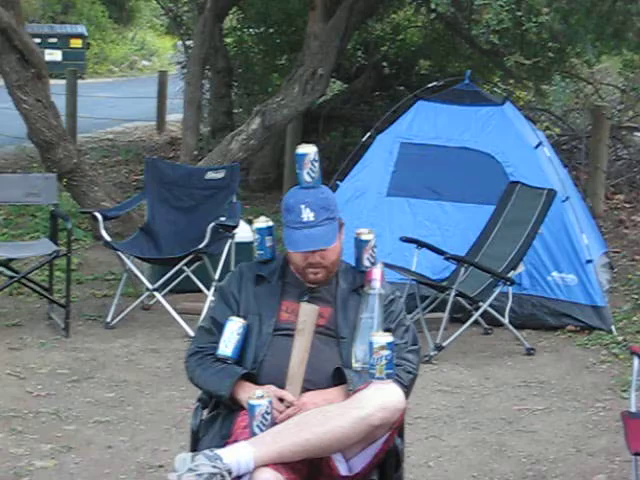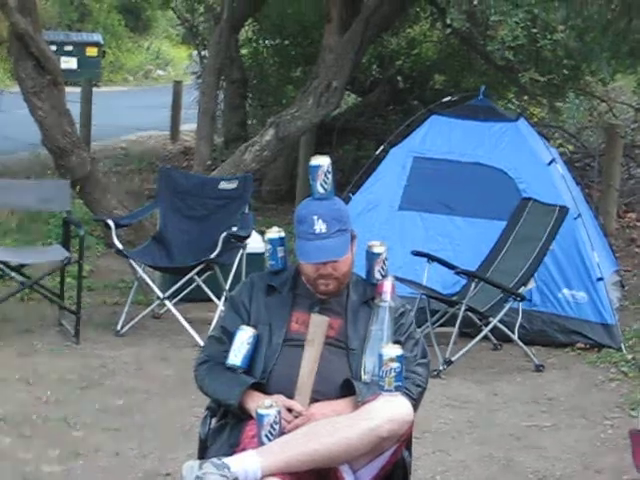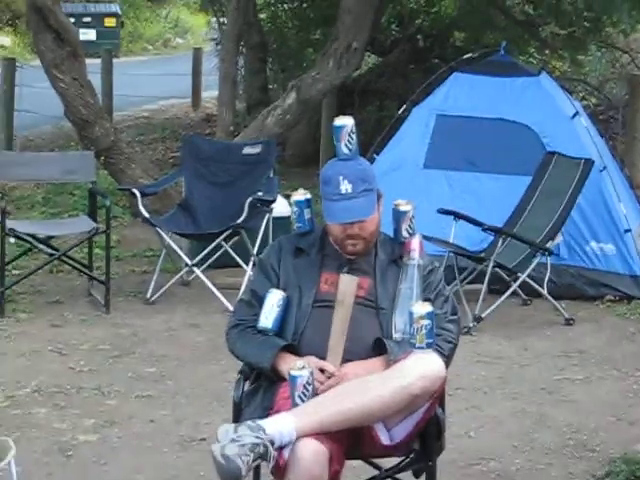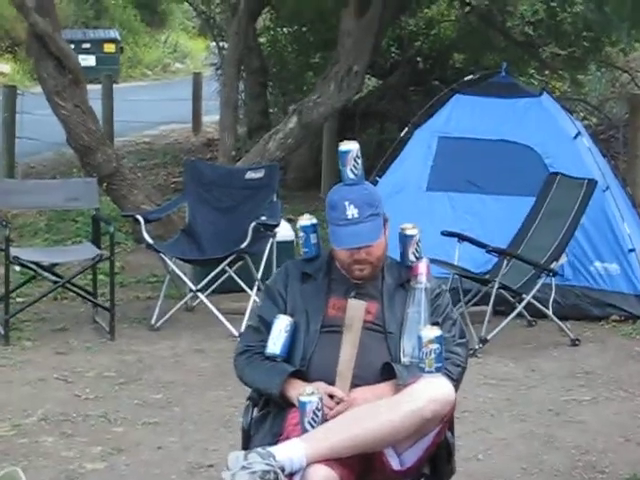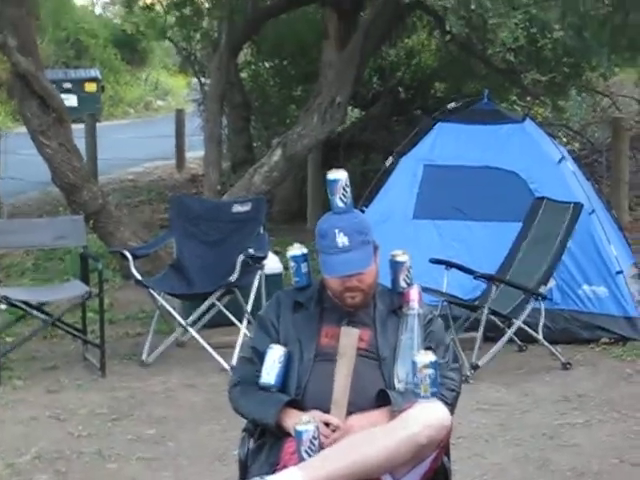
dt=0.3s
person 1, frame 1
right shoulder: (247, 282)
left elbow: (404, 365)
right elbow: (200, 357)
left wrist: (333, 397)
right wrist: (246, 392)
left hip: (342, 432)
left knee: (388, 399)
person 1, frame 2
right shoulder: (259, 291)
left elbow: (414, 378)
right elbow: (210, 365)
left wrist: (341, 409)
right wrist: (255, 401)
left hip: (351, 440)
left knee: (396, 412)
person 1, frame 3
right shoulder: (288, 254)
left elbow: (444, 336)
right elbow: (241, 329)
left wrist: (373, 368)
right wrist: (286, 363)
left hip: (384, 403)
left knee: (428, 369)
left ankle: (266, 432)
person 1, frame 4
right shoulder: (294, 279)
left elbow: (453, 359)
right elbow: (249, 354)
left wrist: (381, 394)
right wrist: (296, 389)
left hip: (393, 425)
left knee: (438, 393)
person 1, frame 5
right shoulder: (286, 308)
left elbow: (447, 385)
right elbow: (243, 386)
left wrist: (378, 419)
right wrist: (291, 418)
left hip: (387, 448)
left knee: (434, 417)
